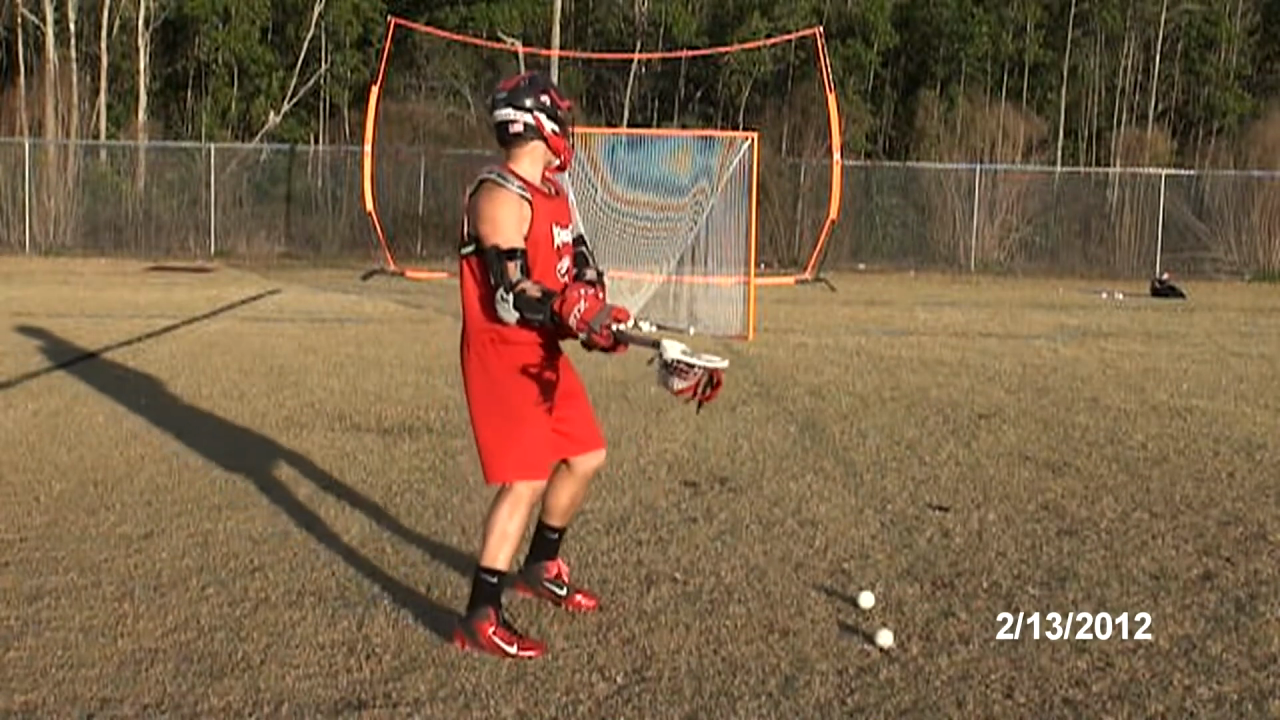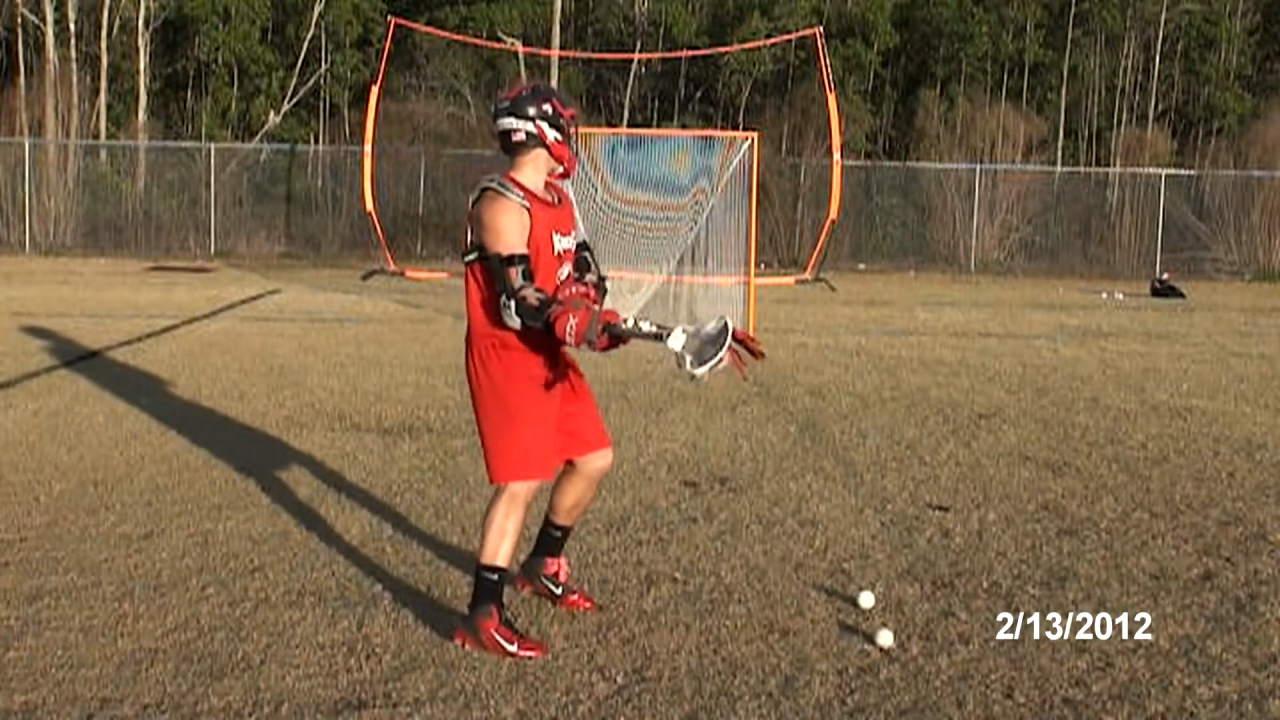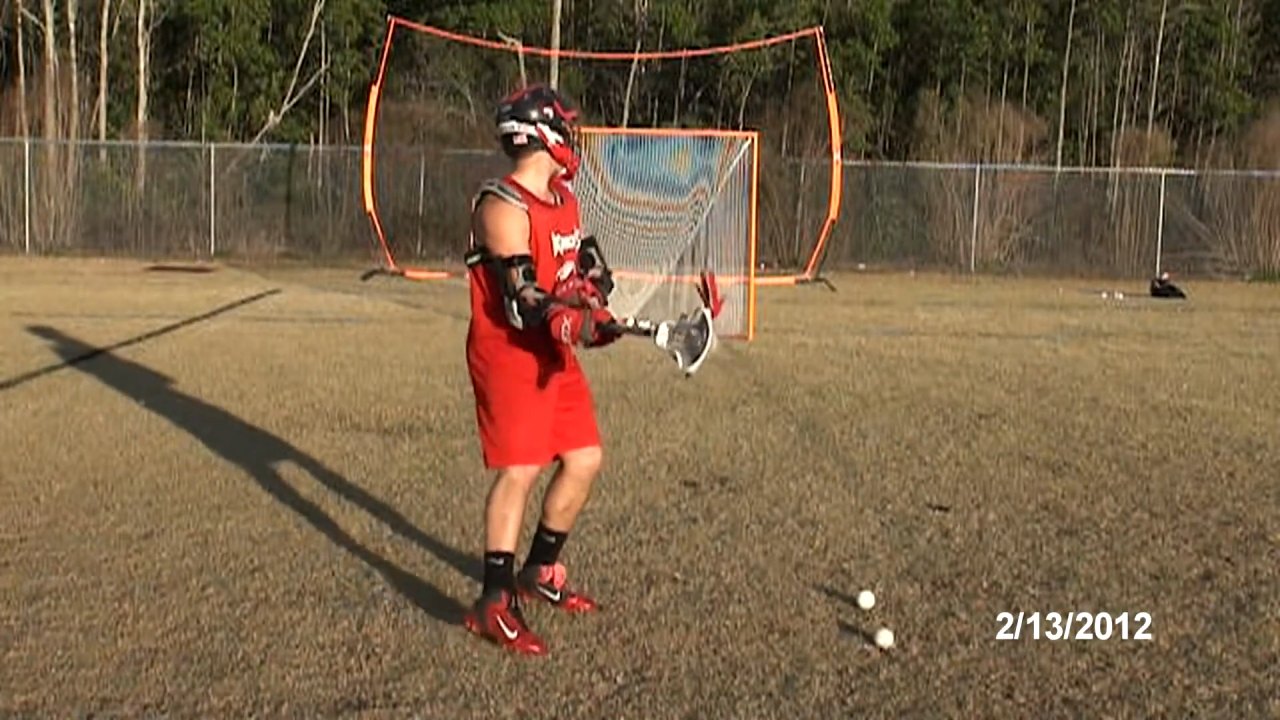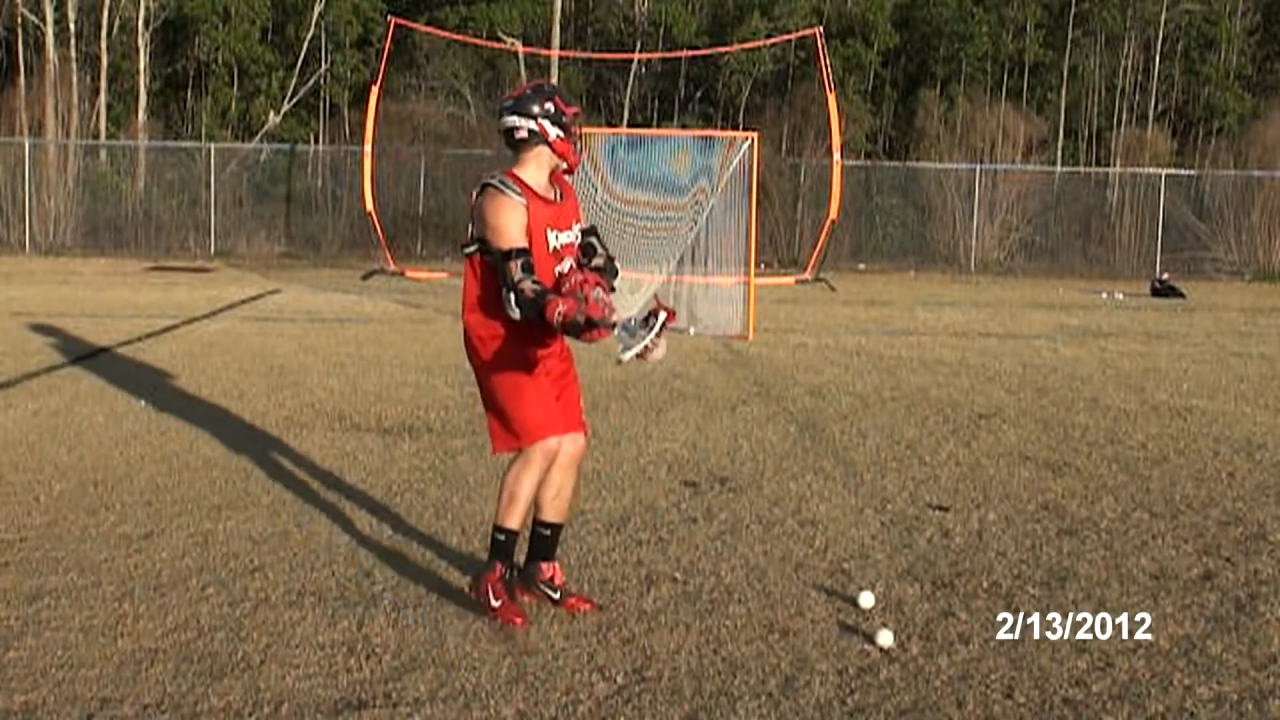
dt=0.3s
person 1, frame 1
left shoulder: (552, 192)
right shoulder: (500, 196)
left elbow: (578, 259)
right elbow: (511, 296)
left wrist: (591, 298)
right wrist: (568, 310)
left hip: (542, 352)
right hip: (502, 355)
left knee: (584, 457)
right knee: (524, 481)
left ankle: (541, 567)
right ankle: (481, 616)
person 1, frame 2
left shoulder: (558, 198)
right shoulder: (501, 205)
left elbow: (585, 266)
right elbow: (516, 300)
left wrist: (586, 294)
right wrist: (562, 320)
left hip: (549, 354)
right hip: (506, 356)
left knee: (595, 458)
right knee: (520, 479)
left ankle: (544, 564)
right ankle: (484, 615)
person 1, frame 3
left shoulder: (564, 198)
right shoulder: (503, 207)
left elbow: (592, 264)
right elbow: (518, 298)
left wrist: (586, 291)
right wrist: (560, 319)
left hip: (553, 352)
right hip: (507, 352)
left knee: (584, 459)
right knee: (520, 467)
left ankle: (540, 572)
right ankle: (494, 600)
person 1, frame 4
left shoulder: (564, 193)
right shoulder: (502, 201)
left elbow: (597, 257)
right elbow: (517, 292)
left wrist: (592, 282)
right wrist: (561, 312)
left hip: (547, 340)
right hip: (501, 341)
left knee: (571, 447)
right knee: (545, 443)
left ankle: (540, 570)
right ankle: (496, 569)
